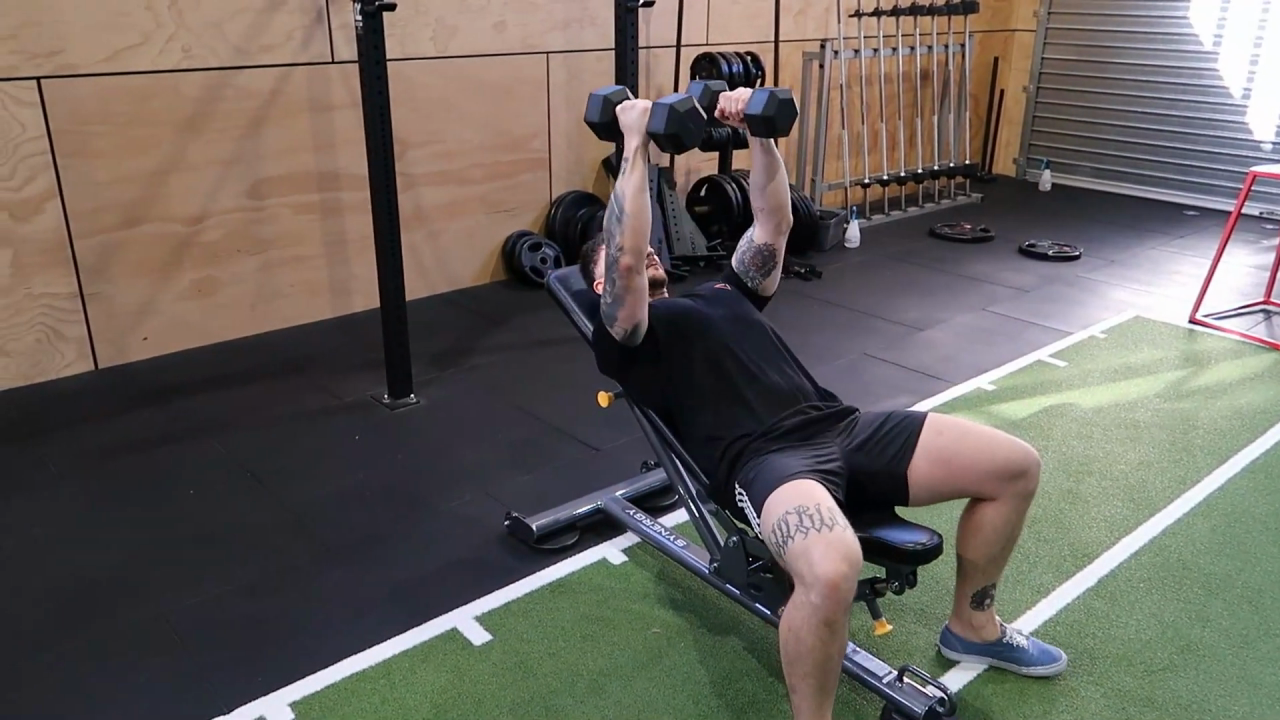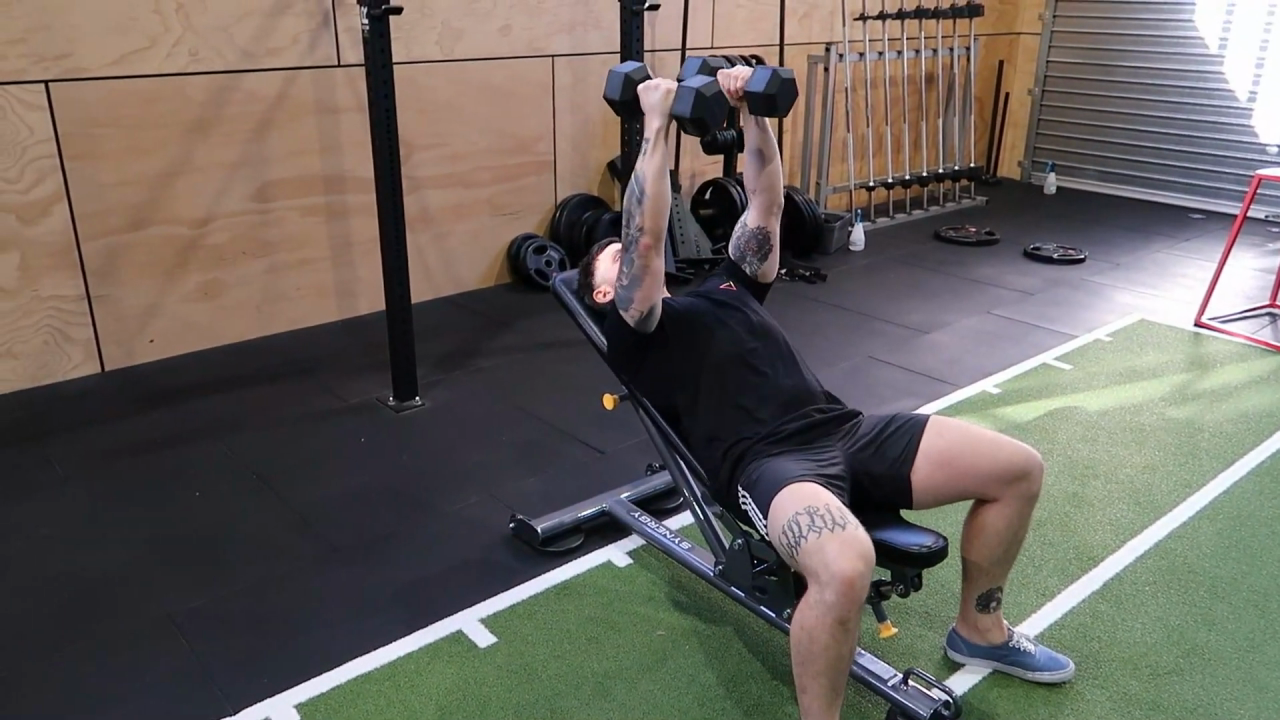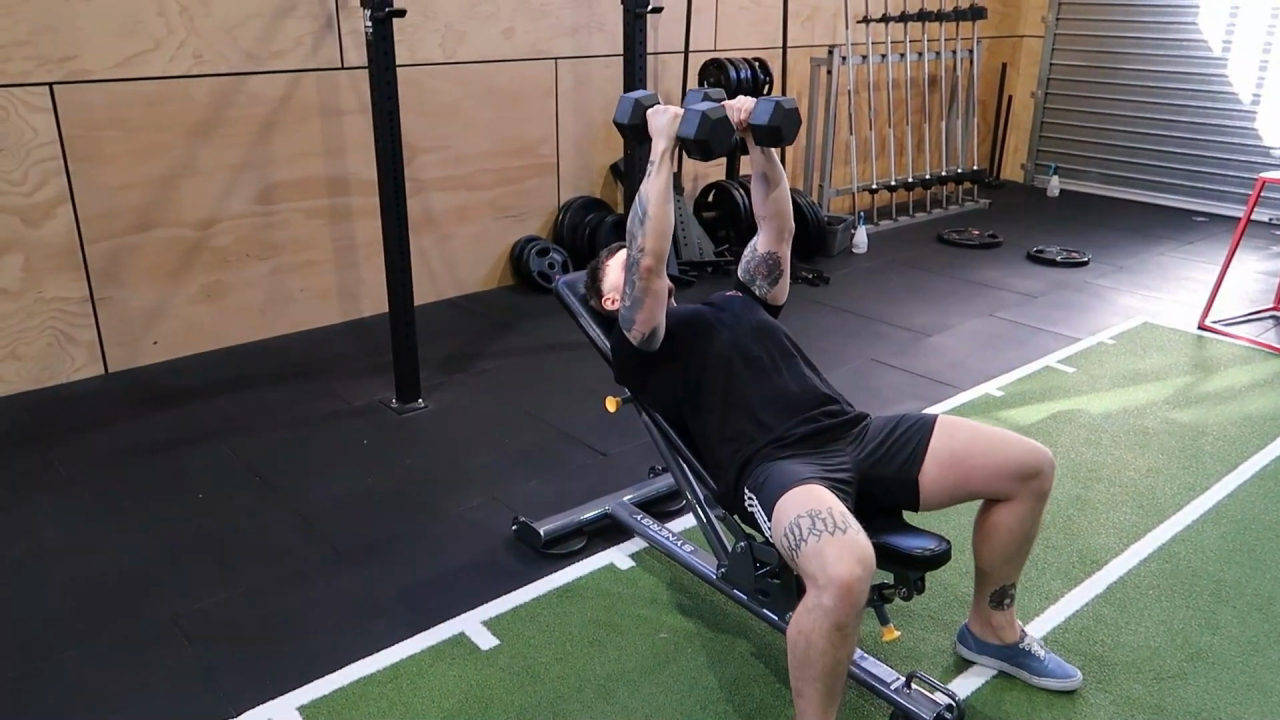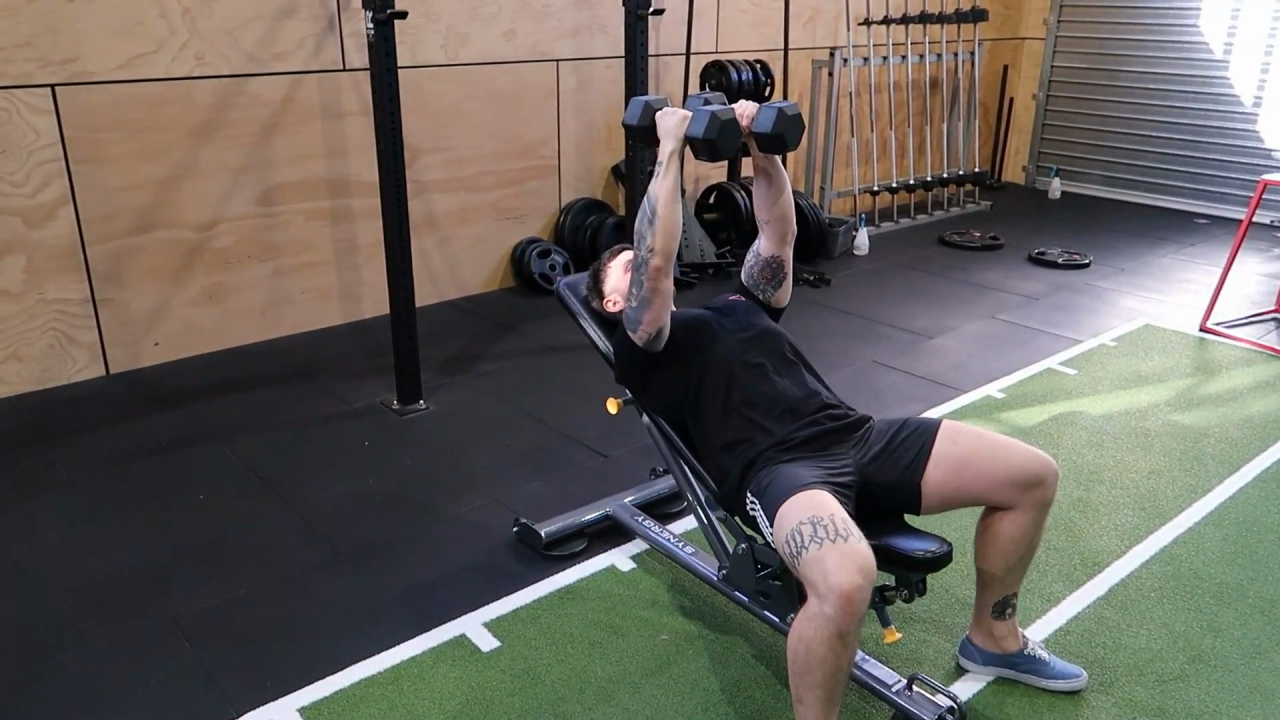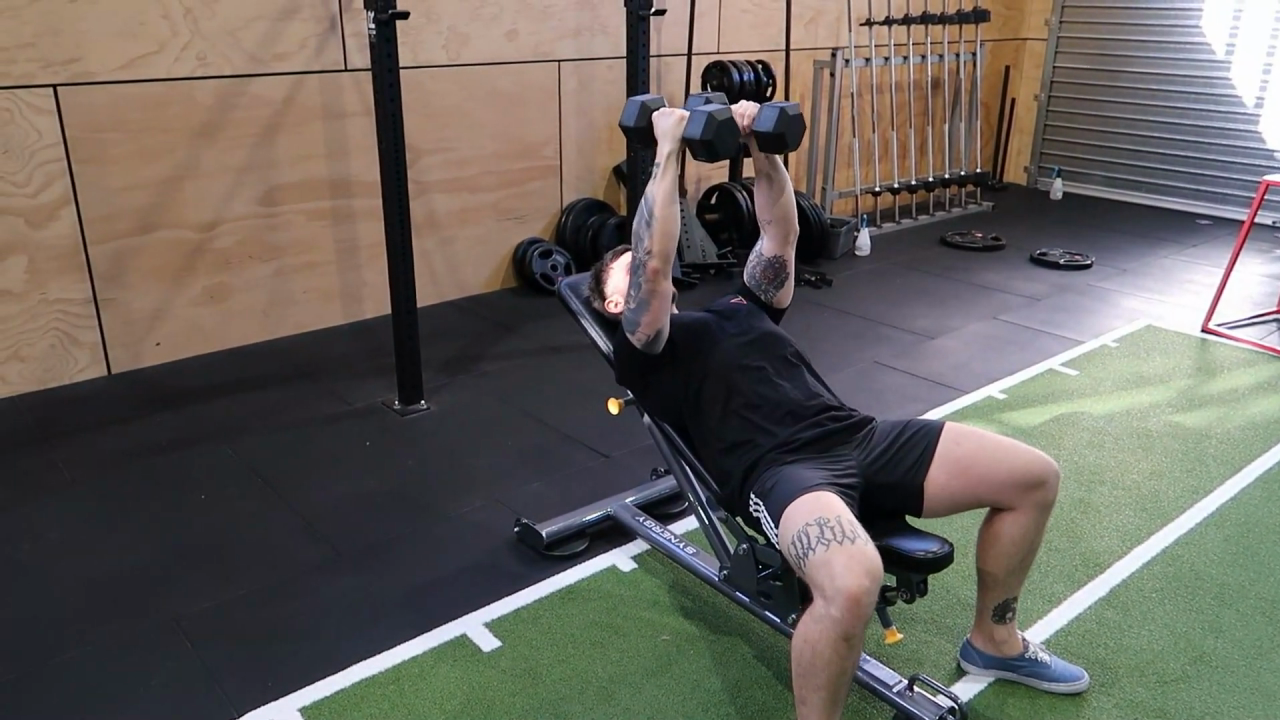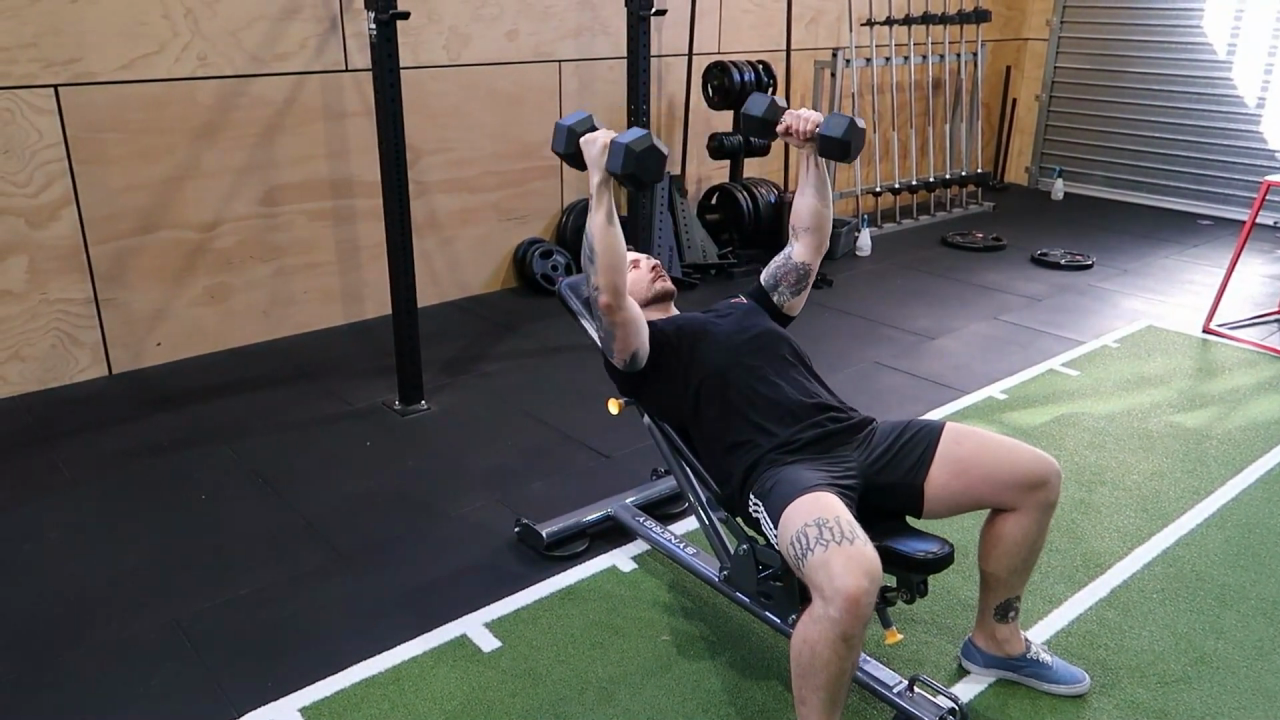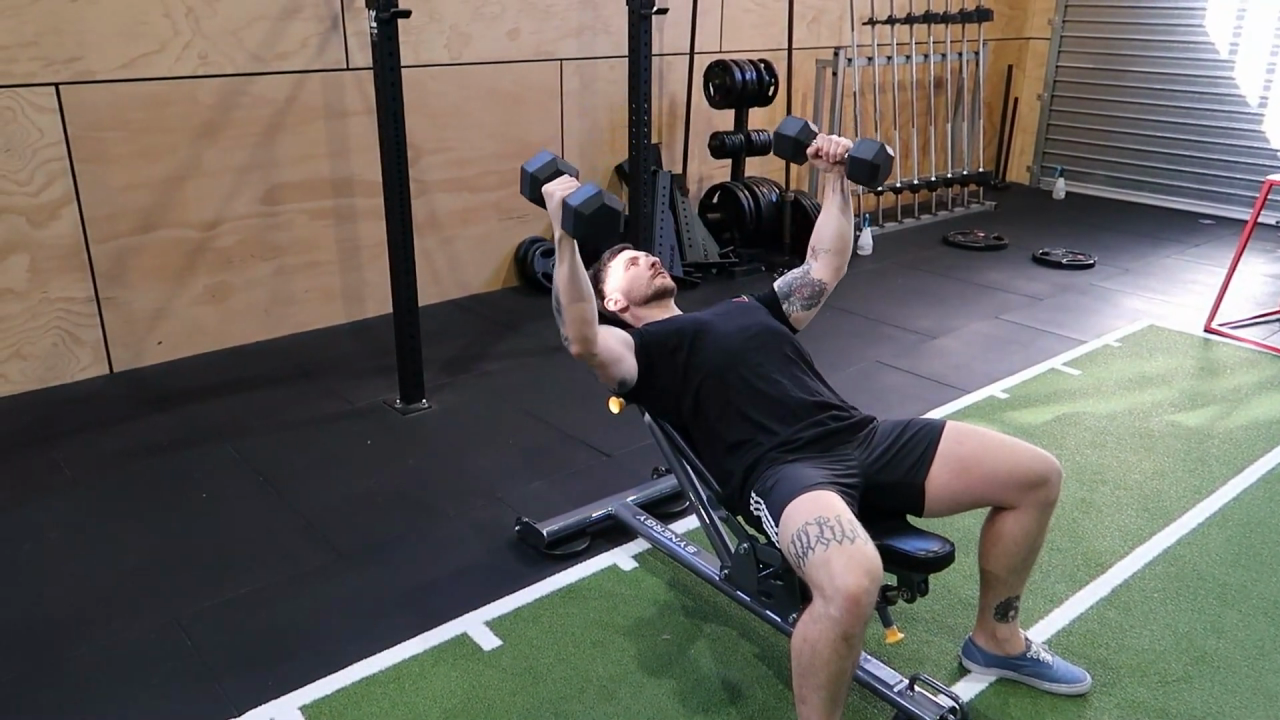
dt=0.4s
person 1, frame 1
left shoulder: (724, 289)
right shoulder: (623, 337)
left elbow: (774, 221)
right elbow: (625, 259)
left wrist: (757, 130)
right wrist: (635, 146)
left hip: (840, 429)
right hip: (764, 459)
left knee: (1016, 466)
right knee: (830, 572)
left ankle: (972, 626)
person 1, frame 2
left shoulder: (725, 289)
right shoulder: (635, 334)
left elbow: (766, 202)
right elbow: (646, 235)
left wrist: (751, 109)
right wrist: (657, 123)
left hip: (843, 432)
right hip: (765, 463)
left knee: (1018, 470)
right knee: (846, 568)
left ankle: (979, 630)
person 1, frame 3
left shoulder: (736, 299)
right shoulder: (640, 345)
left elbow: (777, 228)
right elbow: (648, 261)
left wrist: (756, 139)
right wrist: (662, 148)
left hip: (852, 435)
right hip: (775, 464)
left knee: (1030, 466)
right knee: (844, 574)
left ankle: (991, 630)
person 1, frame 4
left shoulder: (739, 304)
right shoulder: (642, 347)
left elbow: (779, 231)
right elbow: (657, 258)
left wrist: (759, 145)
right wrist: (670, 149)
left hip: (854, 437)
right hip: (776, 468)
left knee: (1033, 474)
right knee: (845, 582)
left ankle: (993, 637)
person 1, frame 5
left shoulder: (741, 306)
right shoulder: (644, 349)
left elbow: (780, 232)
right elbow: (655, 257)
left wrist: (759, 145)
right wrist: (668, 151)
left hip: (857, 438)
right hip: (778, 470)
left knee: (1035, 477)
right knee: (852, 583)
left ankle: (994, 640)
person 1, frame 6
left shoulder: (744, 306)
right shoulder: (639, 350)
left elbow: (808, 242)
right elbow: (607, 296)
left wrist: (807, 151)
right wrist: (601, 183)
left hip: (858, 438)
right hip: (779, 471)
left knee: (1037, 477)
right knee: (852, 583)
left ankle: (996, 640)
person 1, frame 7
left shoulder: (747, 306)
right shoulder: (640, 347)
left elbow: (824, 267)
right elbow: (583, 342)
left wrist: (834, 178)
right wrist: (566, 231)
left hip: (859, 436)
right hip: (780, 469)
left knee: (1037, 475)
right knee: (851, 584)
left ankle: (996, 639)
